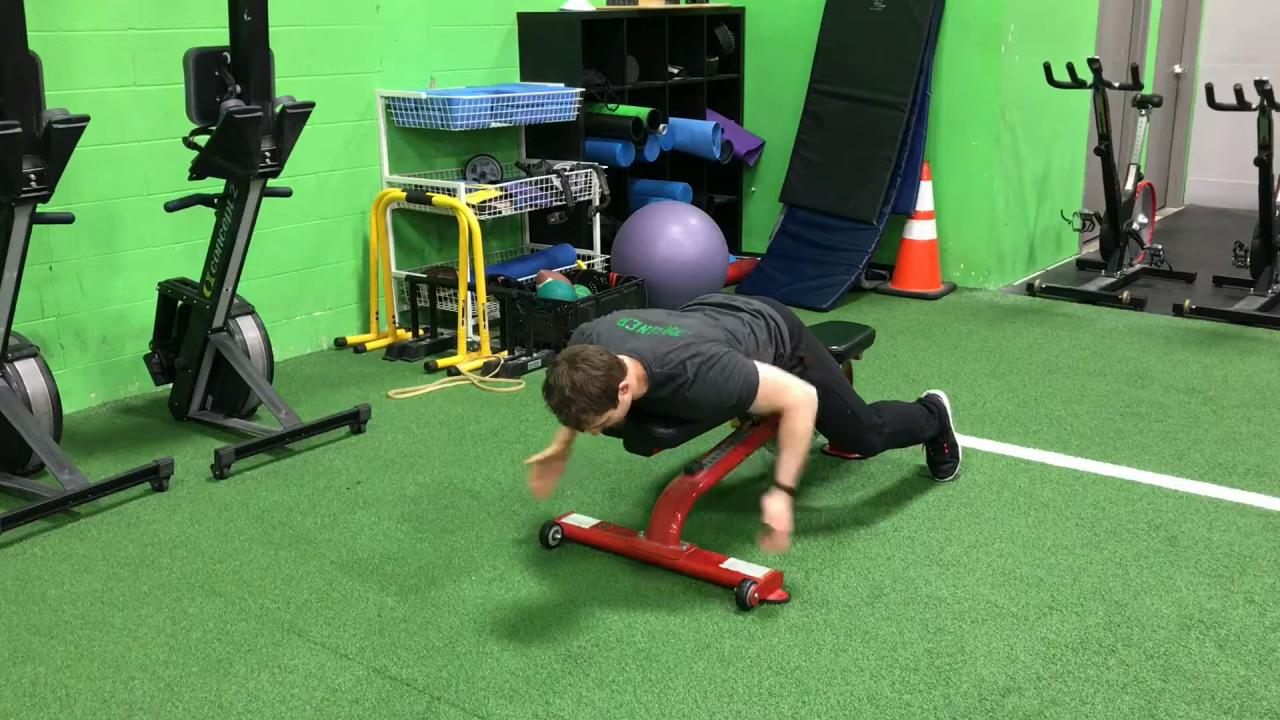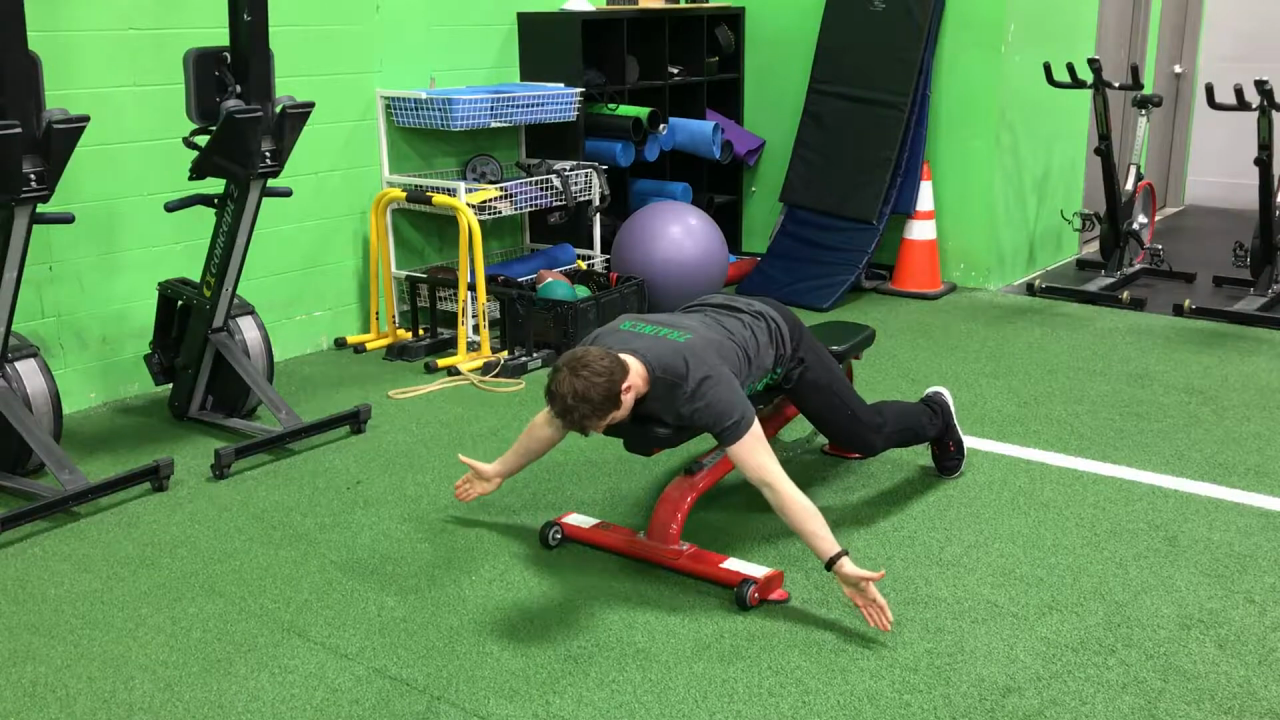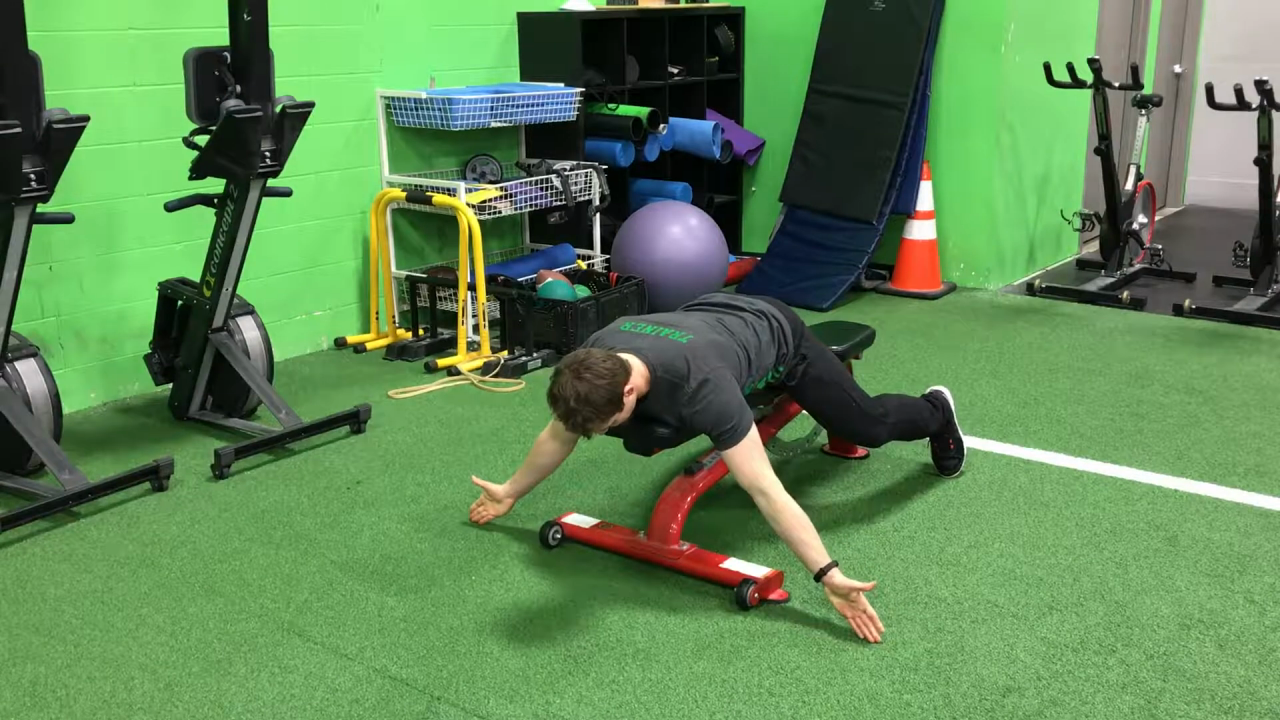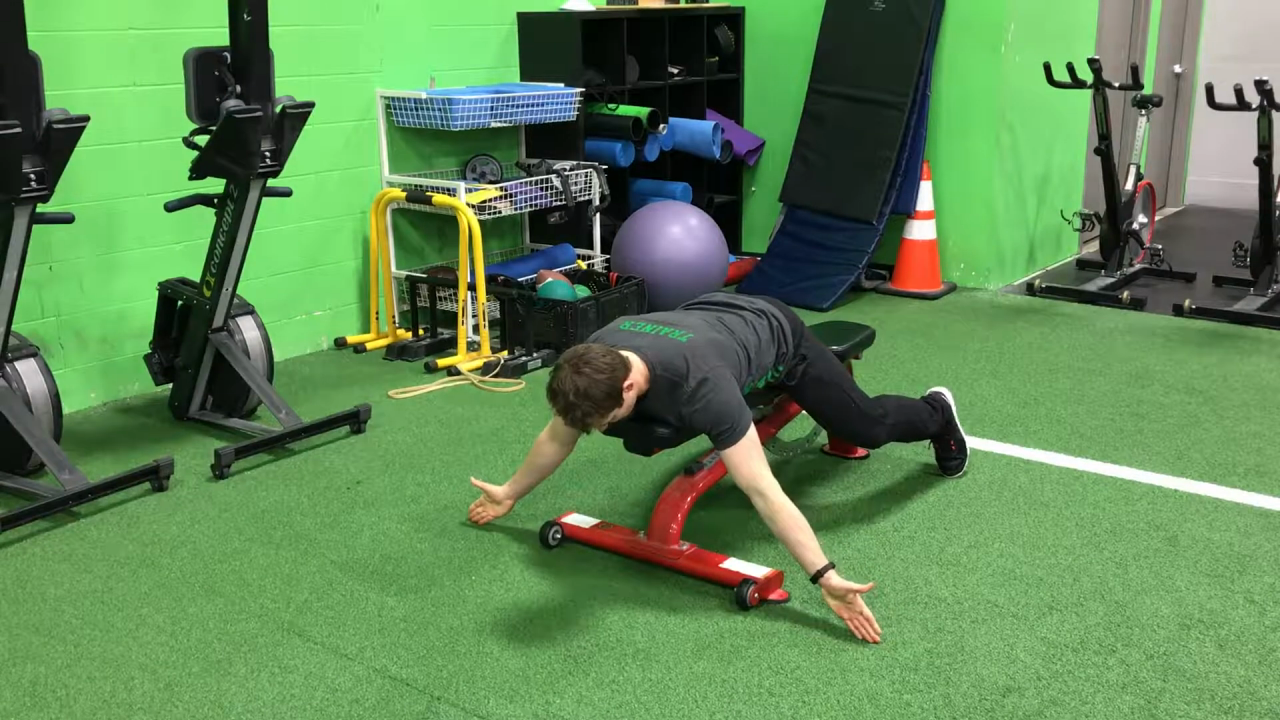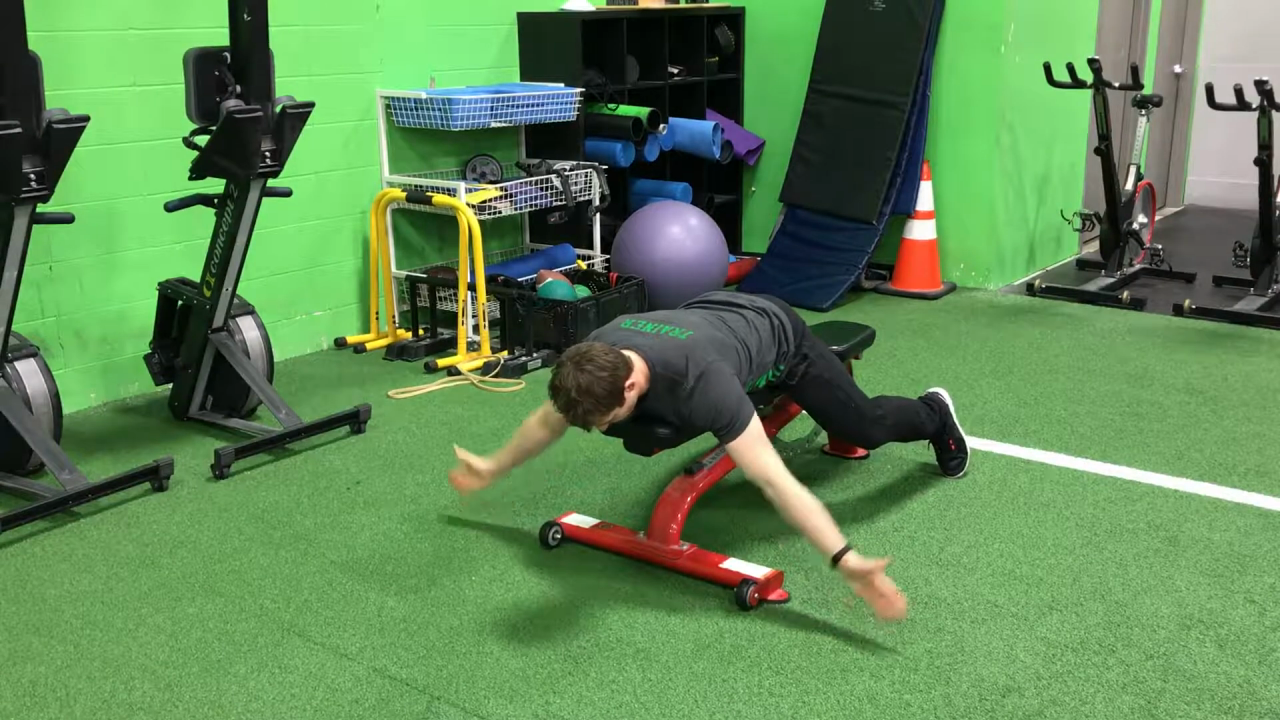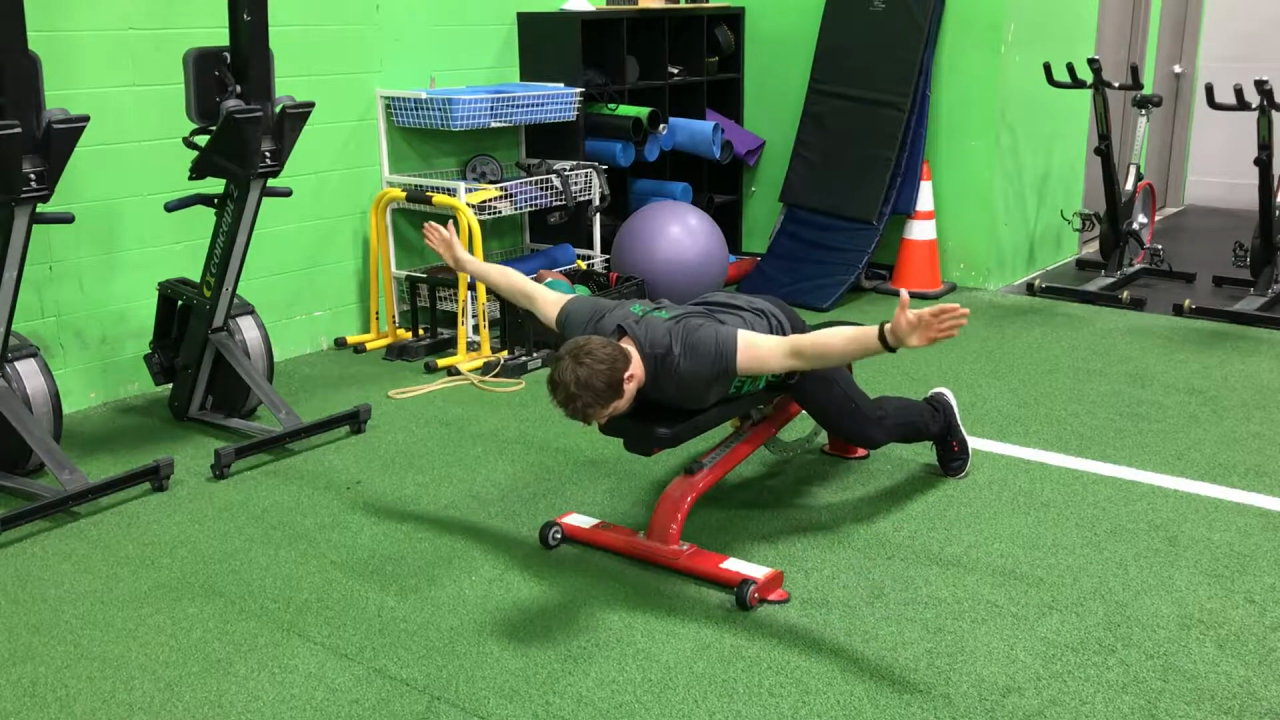
dt=0.5s
person 1, frame 1
left shoulder: (695, 374)
right shoulder: (586, 343)
left elbow: (801, 398)
left wrist: (781, 492)
right wrist: (559, 447)
left hip: (775, 334)
right hip: (715, 313)
left knee: (864, 434)
left ankle: (931, 417)
person 1, frame 2
left shoulder: (698, 386)
right shoulder: (591, 361)
left elbow: (771, 481)
right elbow: (552, 420)
left wrist: (839, 564)
right wrist: (498, 472)
left hip: (776, 337)
right hip: (718, 316)
left knee: (864, 433)
left ankle: (935, 415)
person 1, frame 3
left shoulder: (699, 388)
right shoulder: (591, 364)
left elbow: (765, 490)
right elbow: (558, 434)
left wrist: (829, 576)
right wrist: (510, 492)
left hip: (777, 335)
right hip: (718, 314)
left knee: (868, 424)
left ankle: (936, 414)
person 1, frame 4
left shoulder: (698, 386)
right shoulder: (592, 363)
left elbow: (762, 490)
right elbow: (556, 436)
left wrist: (825, 577)
right wrist: (509, 493)
left hip: (776, 335)
right hip: (719, 313)
left knee: (867, 425)
left ankle: (935, 413)
person 1, frame 5
left shoulder: (698, 383)
right shoulder: (590, 360)
left elbow: (775, 481)
right elbow: (547, 421)
left wrist: (844, 559)
right wrist: (492, 467)
left hip: (777, 335)
right hip: (717, 311)
left knee: (863, 425)
left ankle: (934, 416)
person 1, frame 6
left shoulder: (687, 355)
right shoulder: (590, 327)
left elbow: (798, 352)
right elbow: (530, 291)
left wrist: (890, 337)
right wrist: (464, 261)
left hip: (776, 334)
right hip: (722, 317)
left knee: (864, 427)
left ankle: (938, 417)
